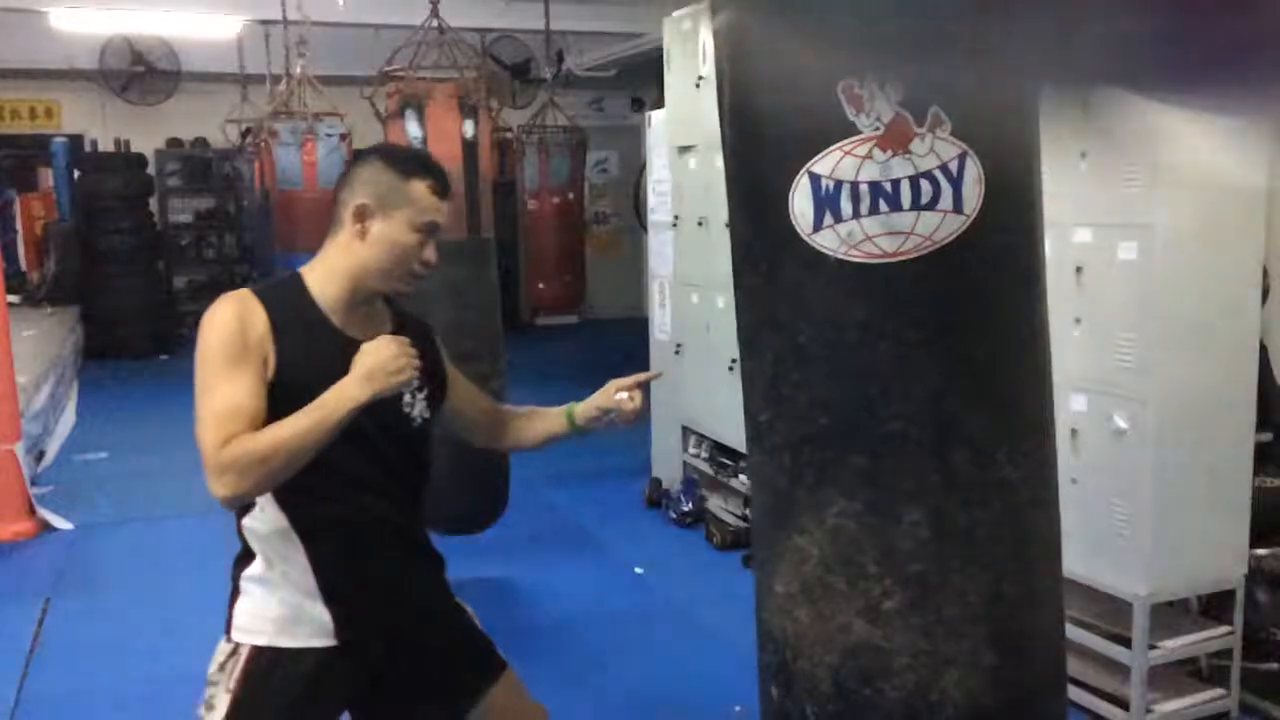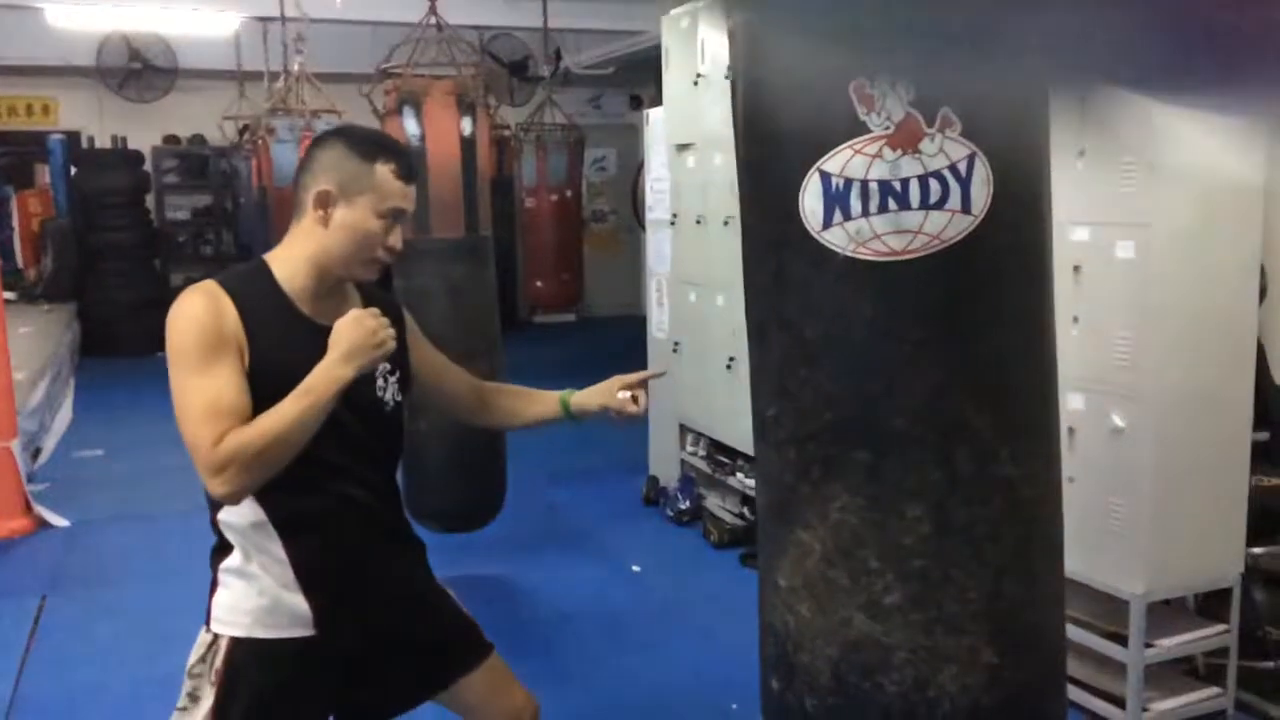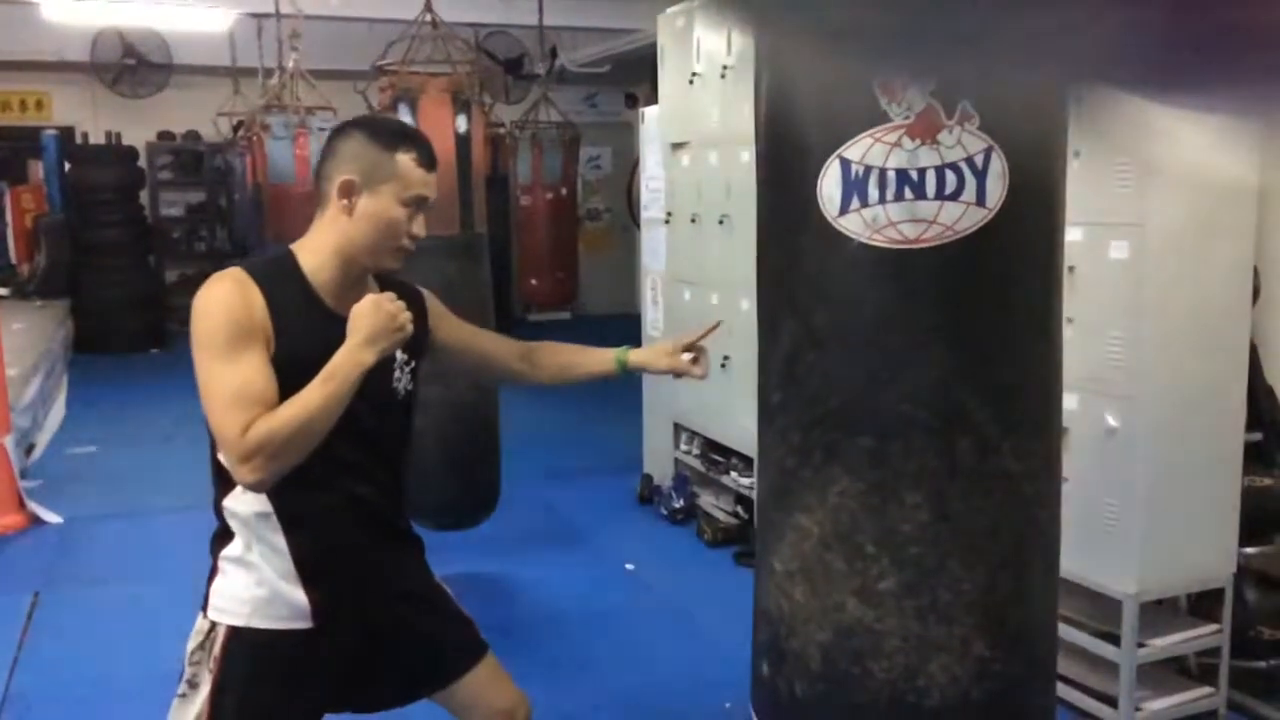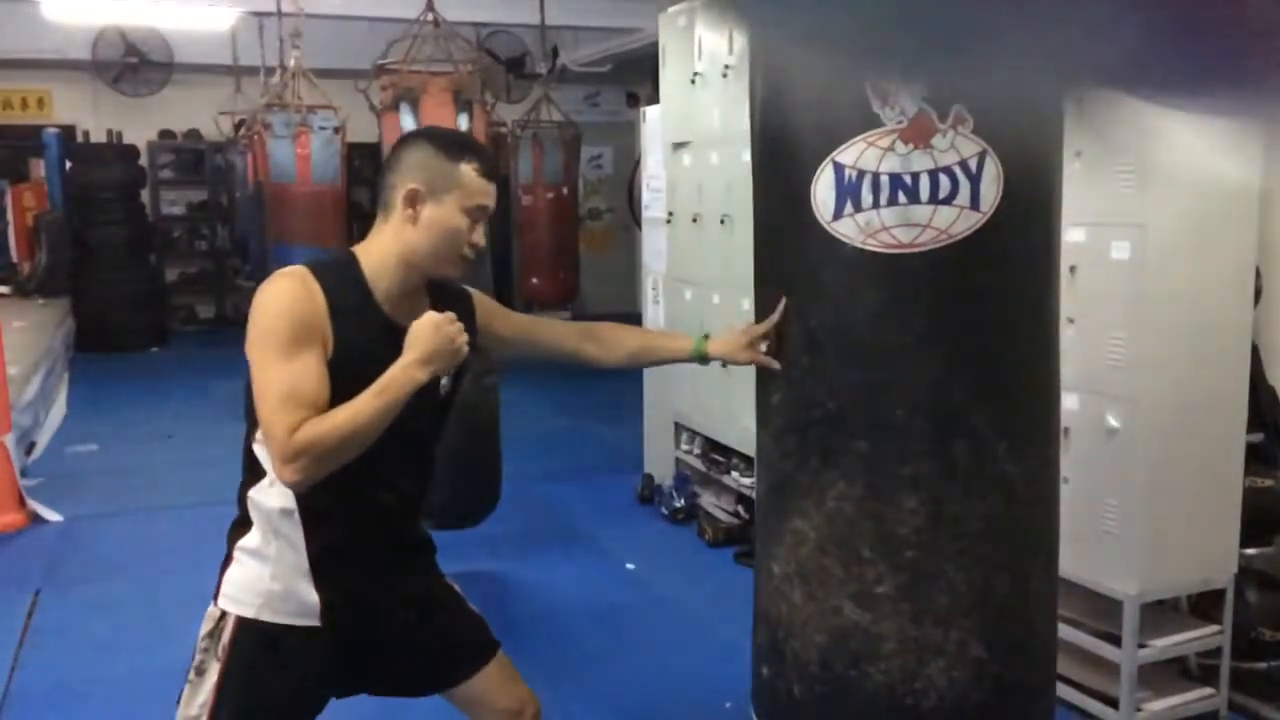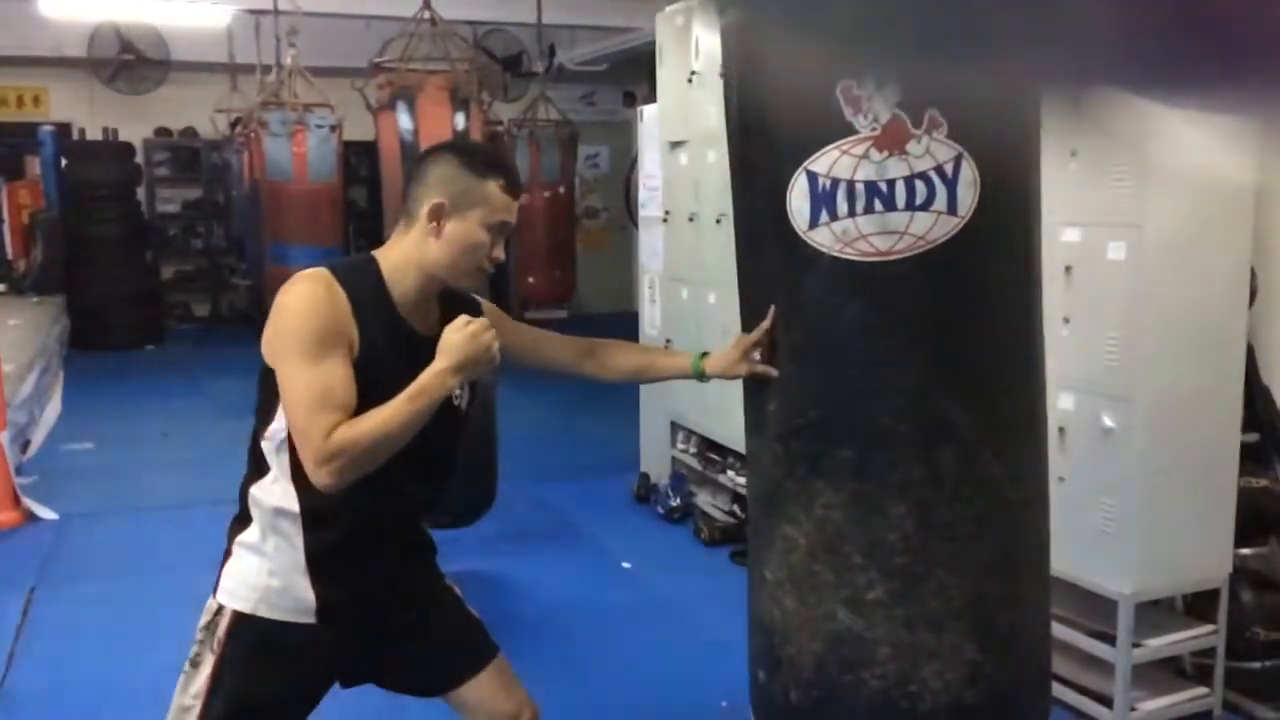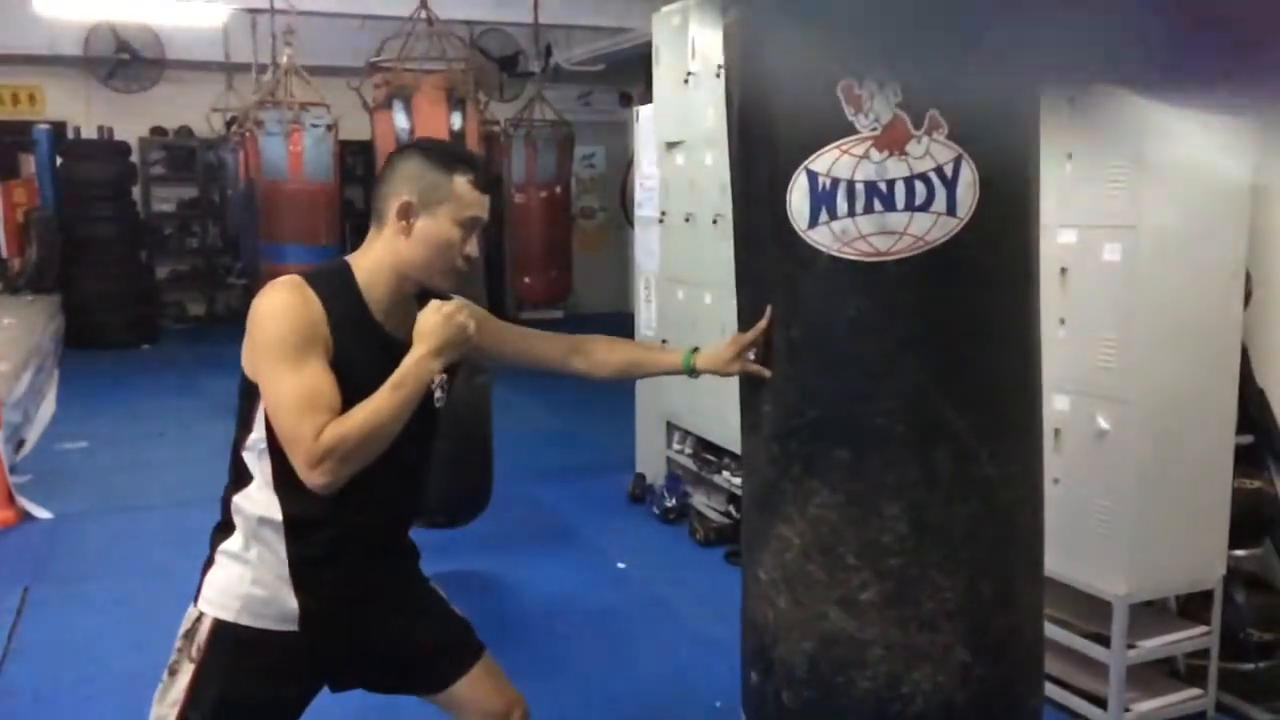
dt=0.5s
person 1, frame 1
left shoulder: (413, 338)
right shoulder: (245, 318)
left elbow: (493, 426)
right elbow: (229, 477)
left wrist: (583, 414)
right wrist: (356, 388)
left hip: (409, 597)
right hip: (292, 621)
person 1, frame 2
left shoulder: (384, 316)
right shoulder: (212, 311)
left elbow: (476, 400)
right elbow: (225, 473)
left wrist: (580, 401)
right wrist: (338, 365)
left hip: (390, 580)
right hip: (273, 611)
person 1, frame 3
left shoulder: (407, 304)
right shoulder: (237, 298)
left elbow: (520, 359)
right elbow: (253, 461)
left wrist: (635, 358)
right wrist: (359, 351)
left hip: (388, 576)
right hip: (271, 604)
person 1, frame 4
left shoulder: (457, 309)
right shoulder: (297, 296)
left elbow: (587, 341)
right elbow: (296, 460)
left wrist: (710, 347)
right wrist: (414, 366)
left hip: (397, 570)
right hip: (283, 596)
person 1, frame 5
left shoulder: (466, 314)
right shoulder: (318, 299)
left elbow: (585, 355)
right elbow: (328, 464)
left wrist: (705, 363)
right wrist: (448, 371)
left hip: (397, 568)
right hip: (283, 588)
person 1, frame 6
left shoulder: (445, 314)
right shoulder: (292, 307)
left elbow: (572, 353)
right elbow: (322, 464)
left wrist: (696, 360)
right wrist: (426, 358)
left hip: (382, 575)
right hip: (266, 594)
